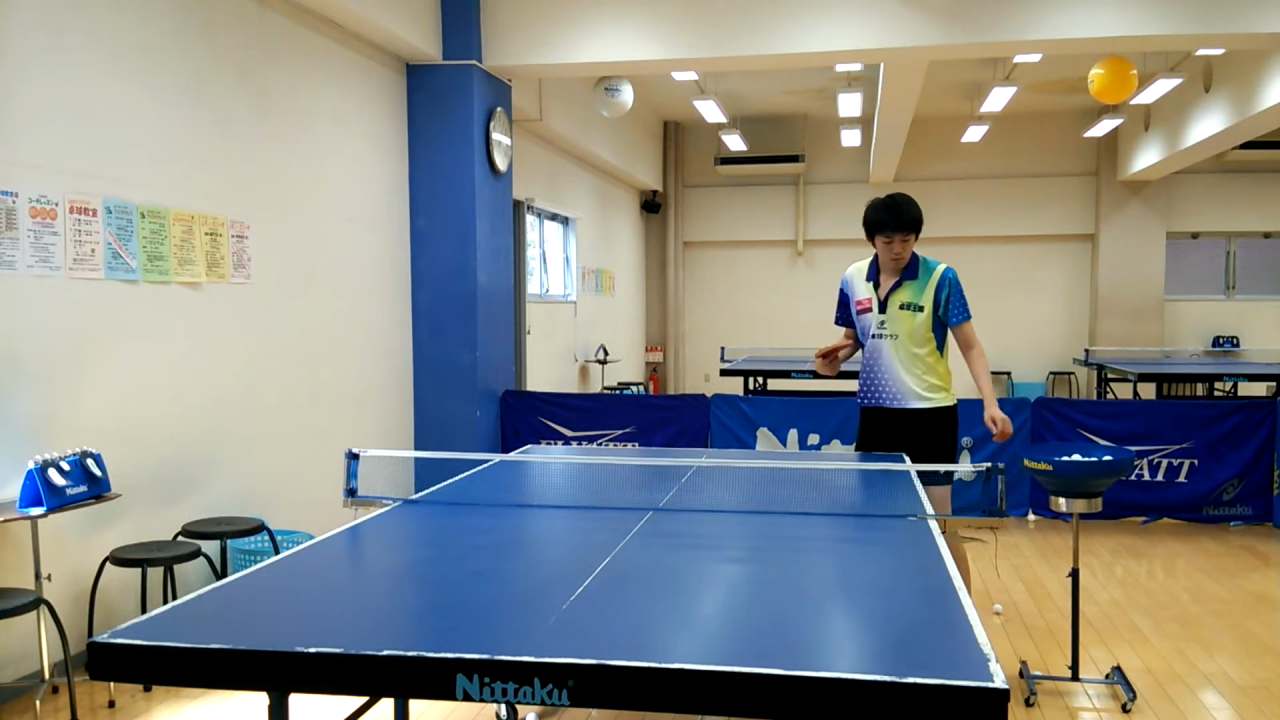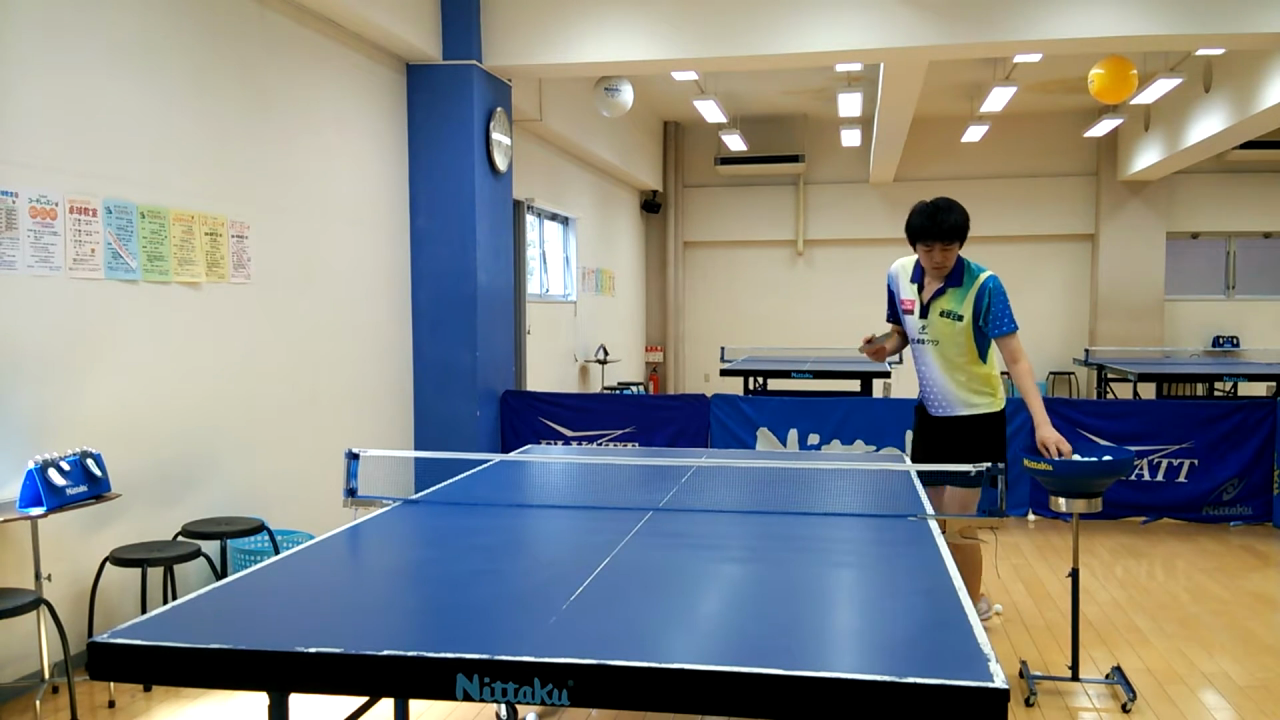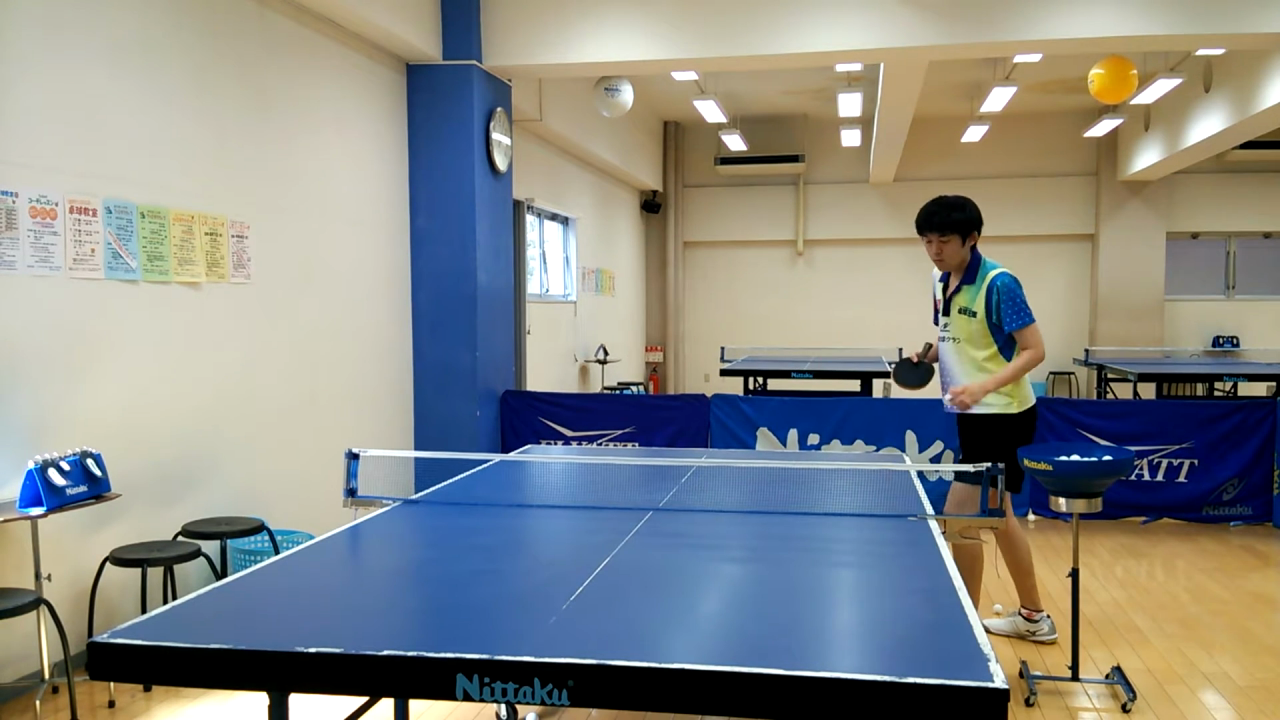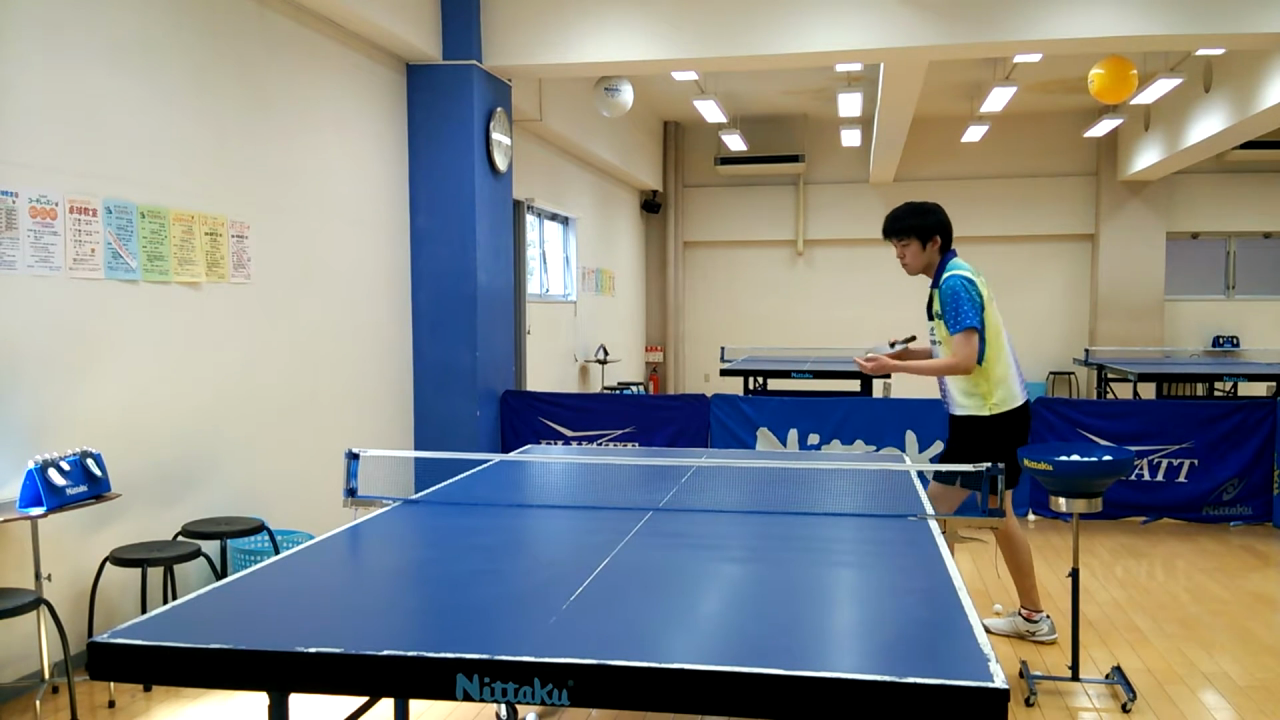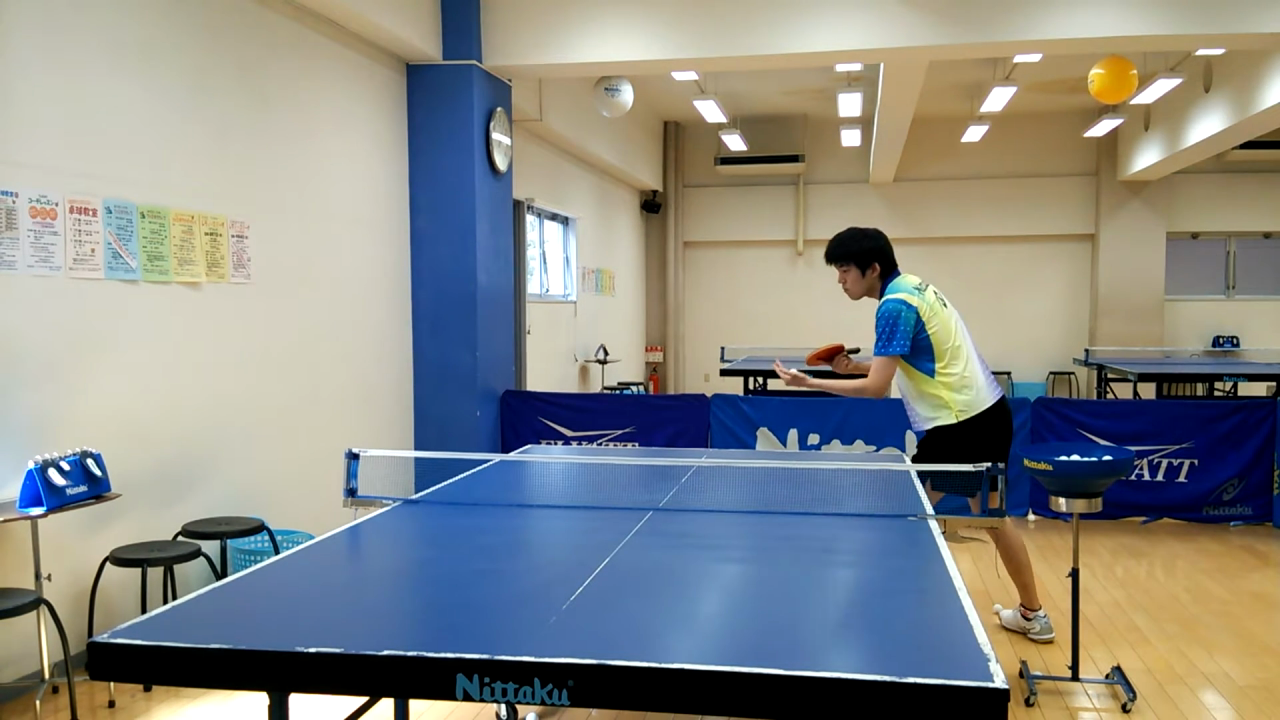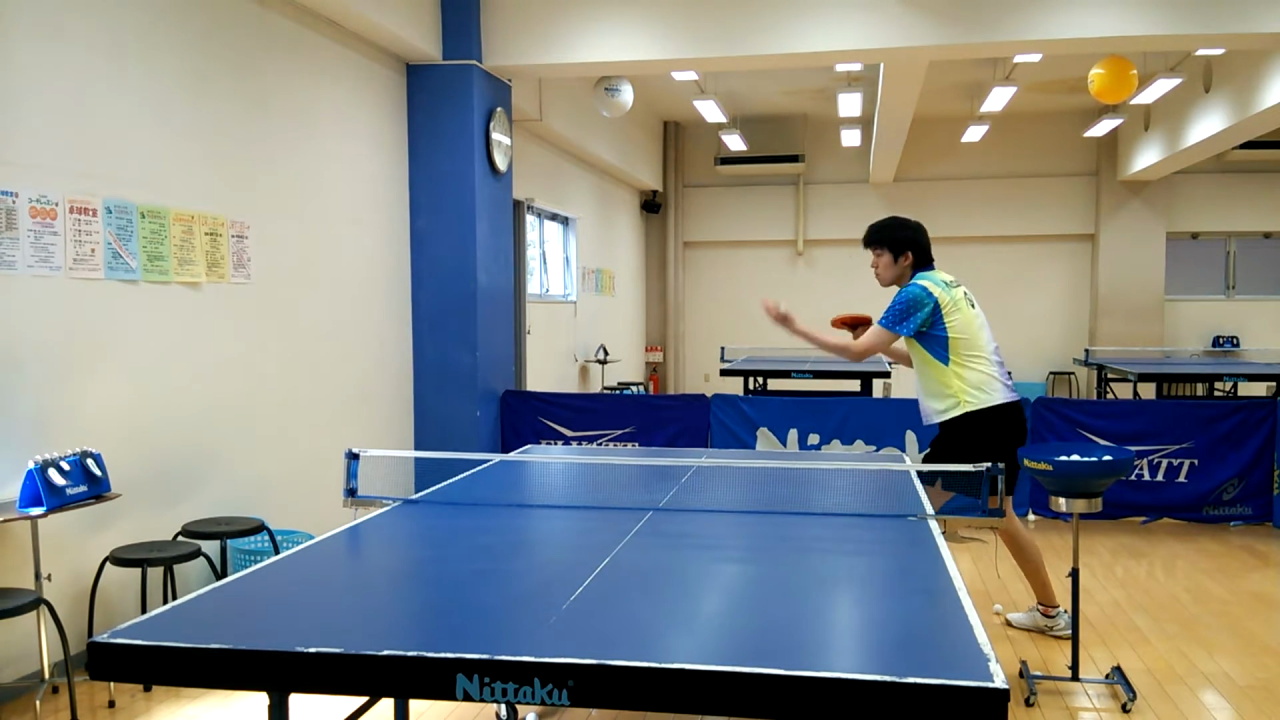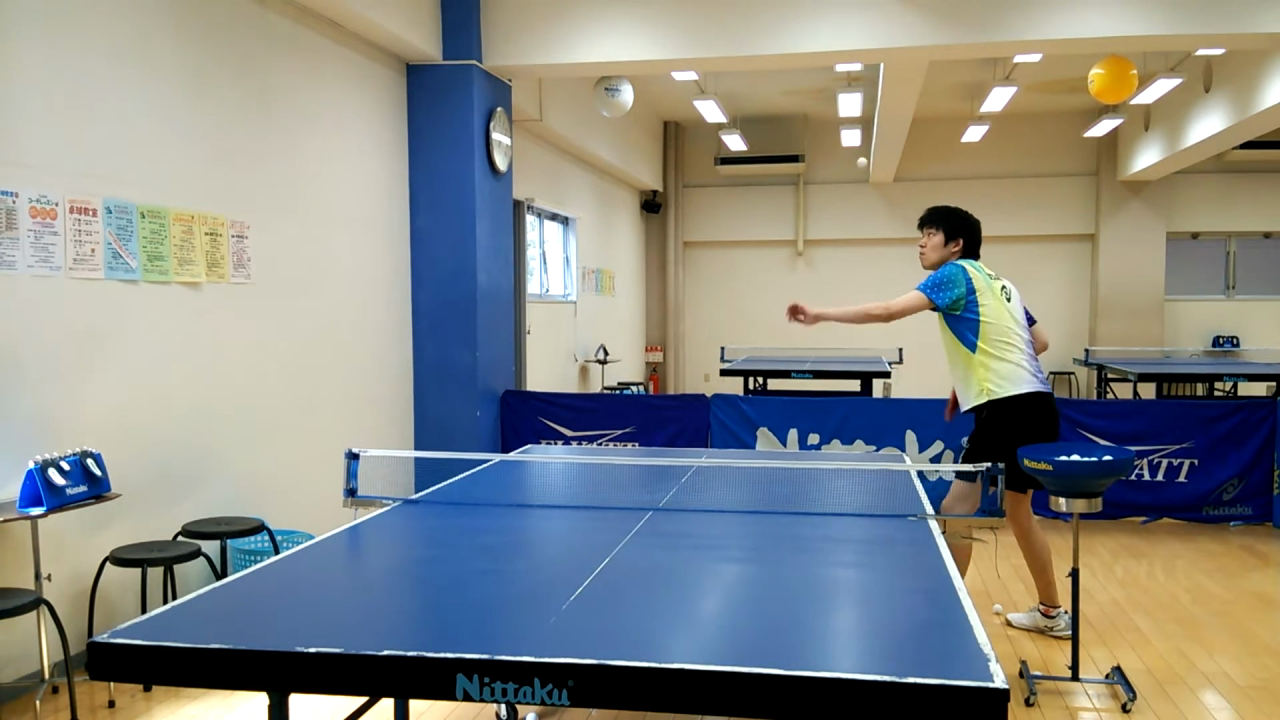
dt=0.4s
person 1, frame 1
left shoulder: (941, 277)
right shoulder: (853, 279)
left elbow: (970, 346)
left wrist: (991, 403)
right wrist: (833, 359)
left hip: (930, 413)
right hip: (876, 411)
left knee: (935, 520)
person 1, frame 2
left shoulder: (984, 286)
right shoulder: (898, 274)
left elbow: (1016, 359)
left wrist: (1042, 424)
right wrist: (883, 349)
left hip: (975, 416)
right hip: (929, 413)
left knee: (958, 522)
right knee: (931, 516)
right ankle: (973, 599)
person 1, frame 3
left shoulder: (998, 282)
right shoulder: (940, 280)
left elbow: (1034, 350)
left wrist: (984, 386)
right wrist: (928, 357)
left hip: (999, 417)
right hip: (973, 417)
left knee: (959, 518)
right knee: (997, 515)
right ankle: (1034, 616)
person 1, frame 4
left shoulder: (954, 283)
right shoulder: (950, 279)
left elbow: (966, 361)
left wrist: (899, 367)
right wrist: (912, 353)
left hip: (985, 417)
right hip: (998, 412)
left knee: (931, 516)
right knee: (1000, 514)
right ankle: (1033, 616)
person 1, frame 5
left shoulder: (894, 306)
right shoulder: (913, 288)
left elbow: (877, 387)
left wrist: (813, 383)
right wrist: (857, 366)
left hip: (961, 424)
right hip: (988, 413)
right ankle: (1033, 613)
person 1, frame 6
left shoulder: (918, 292)
right shoulder: (944, 285)
left elbow: (858, 350)
left wrist: (797, 327)
right wrist: (884, 344)
left hip: (975, 420)
right hip: (1004, 414)
right knee: (1002, 515)
right ankle: (1051, 611)
person 1, frame 7
left shoulder: (957, 274)
right shoulder: (998, 283)
left elbow: (888, 311)
right elbow: (1040, 342)
left wrist: (820, 314)
left hip: (1007, 410)
right hip: (1036, 406)
left knee: (955, 513)
right knee: (1018, 511)
right ankle: (1051, 613)
